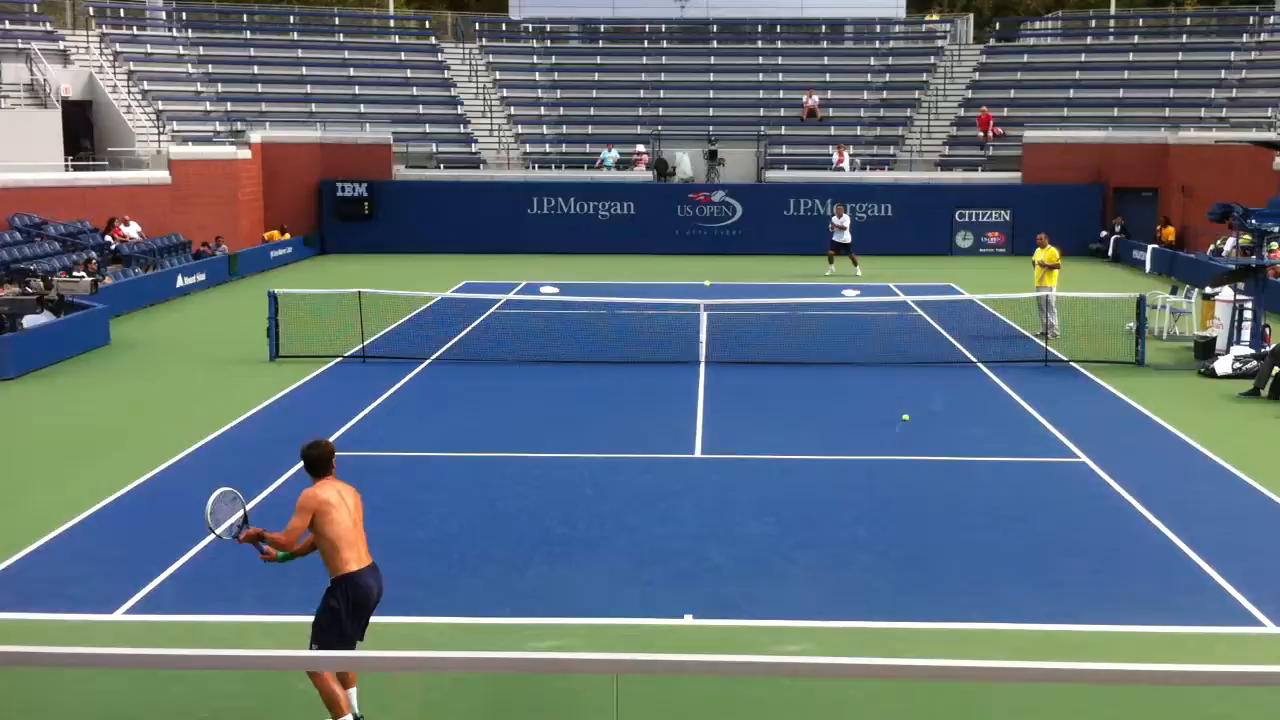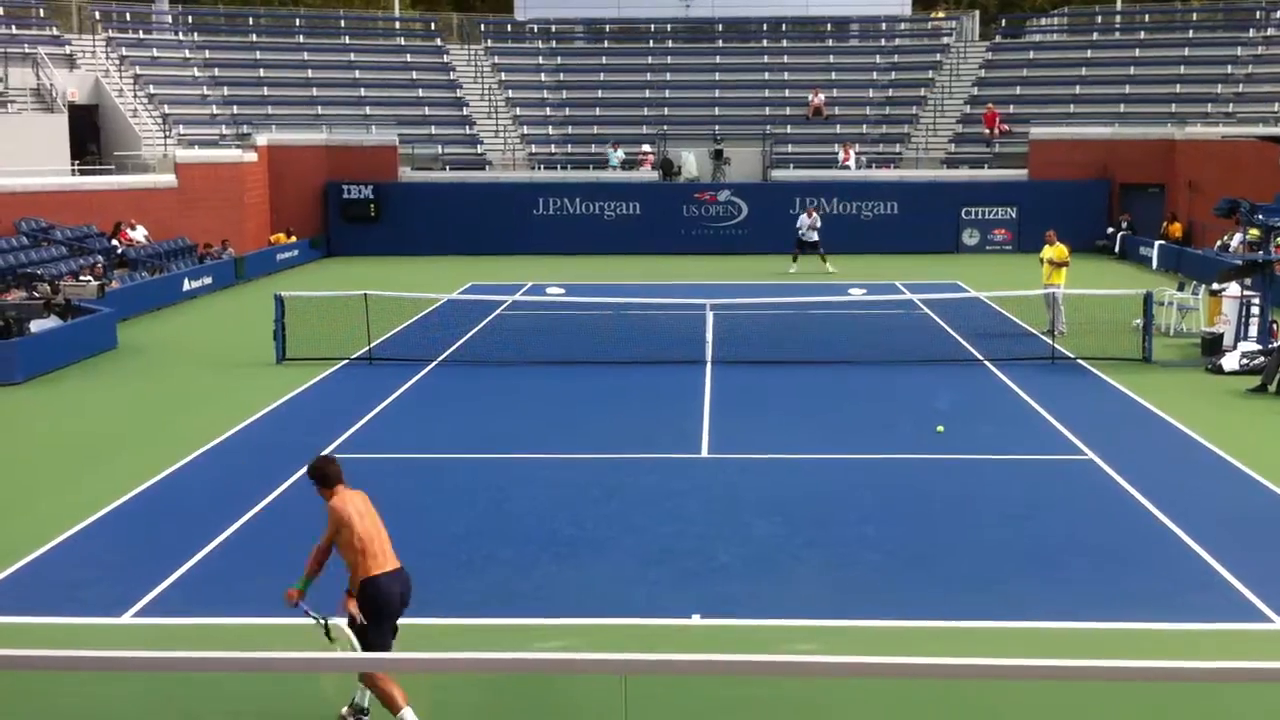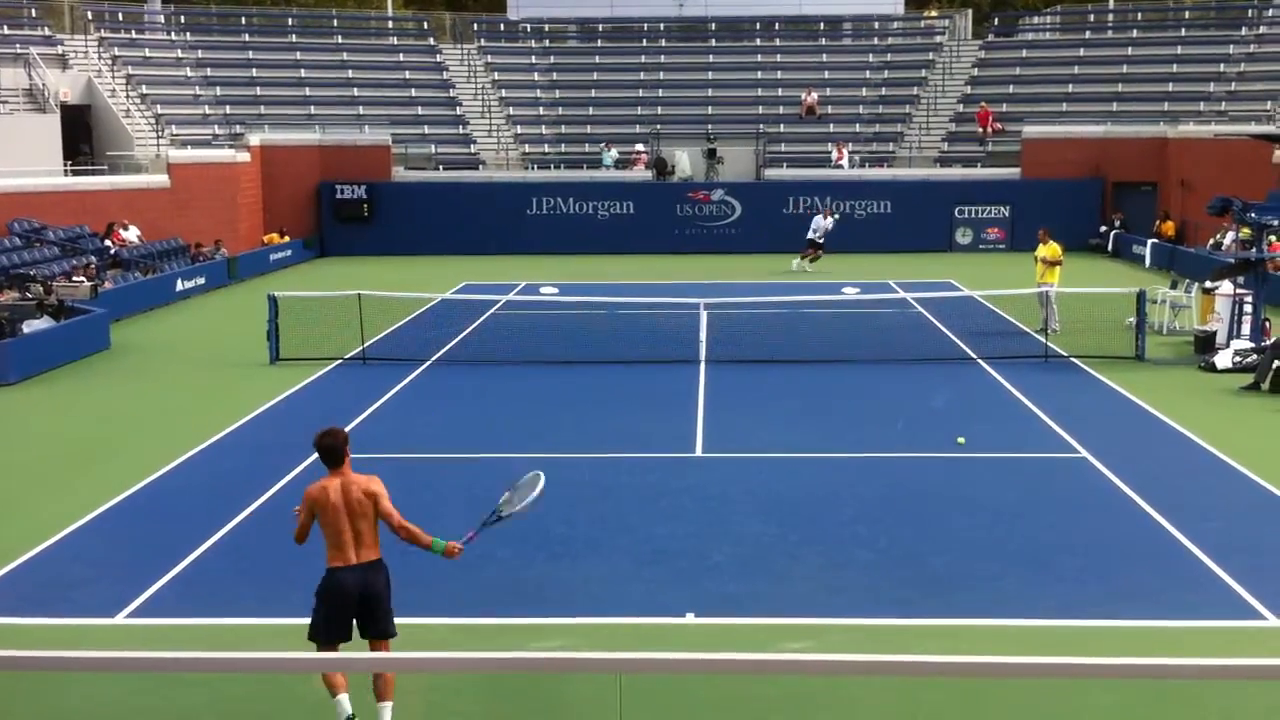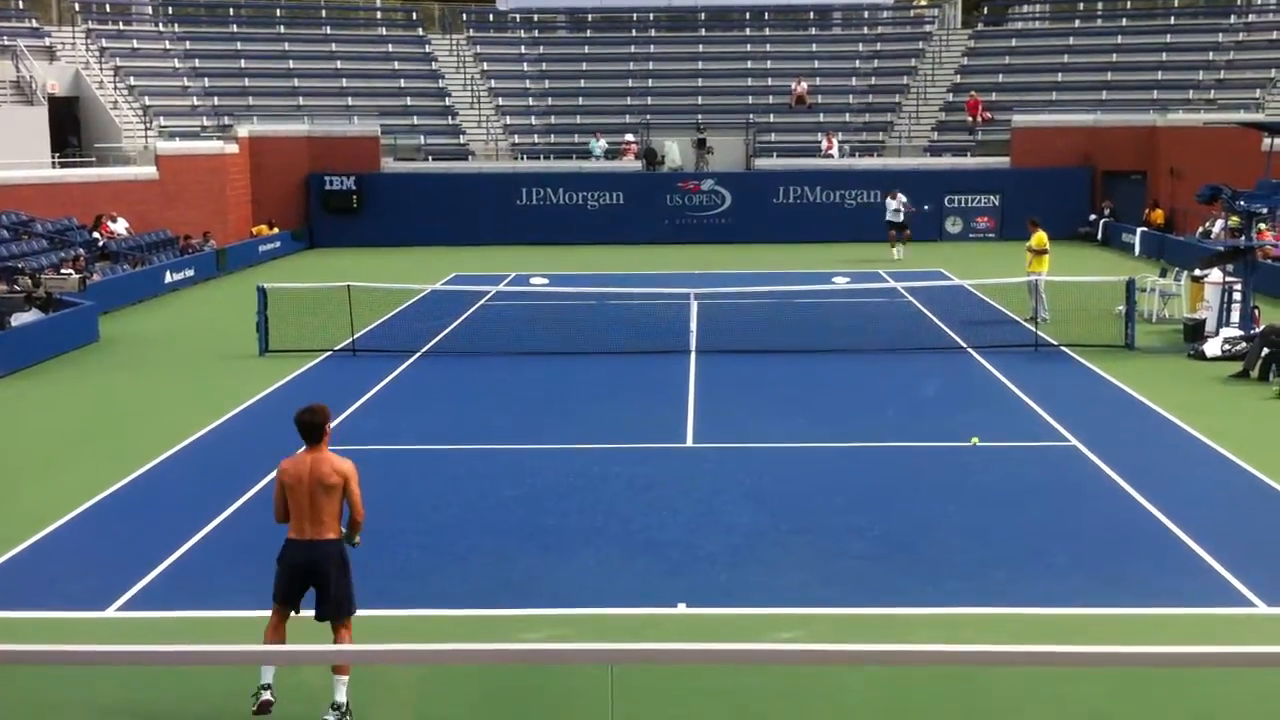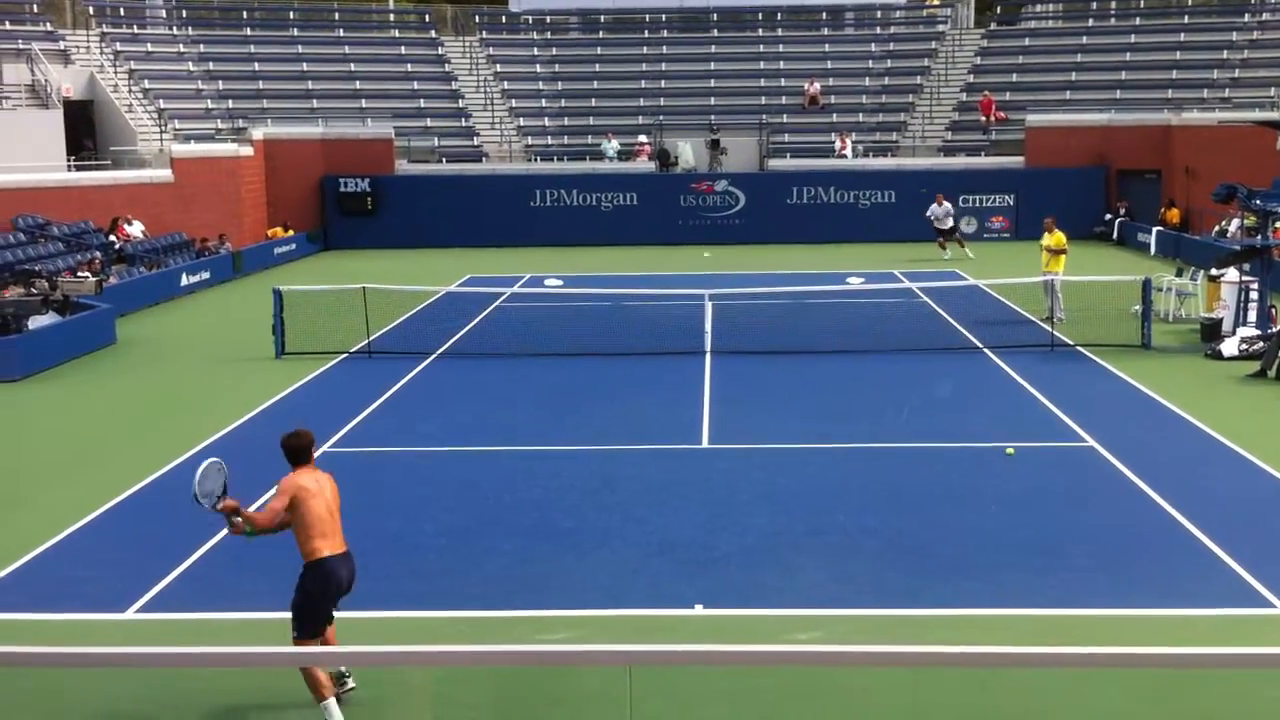
dt=0.7s
person 1, frame 1
left shoulder: (312, 496)
right shoulder: (350, 492)
left elbow: (288, 542)
left wrist: (258, 535)
right wrist: (282, 556)
left hip: (350, 586)
right hip: (370, 578)
left knee: (317, 667)
right knee: (335, 650)
person 1, frame 2
left shoulder: (337, 506)
right shoulder: (357, 496)
left elbow: (358, 549)
right elbow: (323, 550)
left wrist: (351, 595)
right wrist: (301, 587)
left hip: (377, 589)
right hip: (398, 580)
left knee: (374, 673)
right knee: (366, 646)
person 1, frame 3
left shoulder: (314, 494)
right shoulder: (371, 485)
left elbow: (299, 538)
right elbow: (400, 527)
left wrist: (302, 517)
right wrist: (440, 547)
left hip: (338, 579)
right hip: (374, 575)
left knee: (326, 653)
right knee: (380, 652)
person 1, frame 4
left shoulder: (286, 468)
right shoulder: (343, 467)
left elbow: (280, 516)
right elbow: (357, 516)
right wrist: (351, 536)
left hip: (294, 551)
right hip: (329, 551)
left knee: (278, 617)
right knee: (342, 628)
left ankle: (265, 688)
person 1, frame 5
left shoulder: (292, 483)
right shoulder: (327, 480)
left elbow: (263, 522)
left wrist: (236, 510)
right wrist: (247, 528)
left hip: (322, 570)
right hip: (345, 564)
left knee: (304, 650)
right knee: (317, 622)
right ankle: (341, 678)
